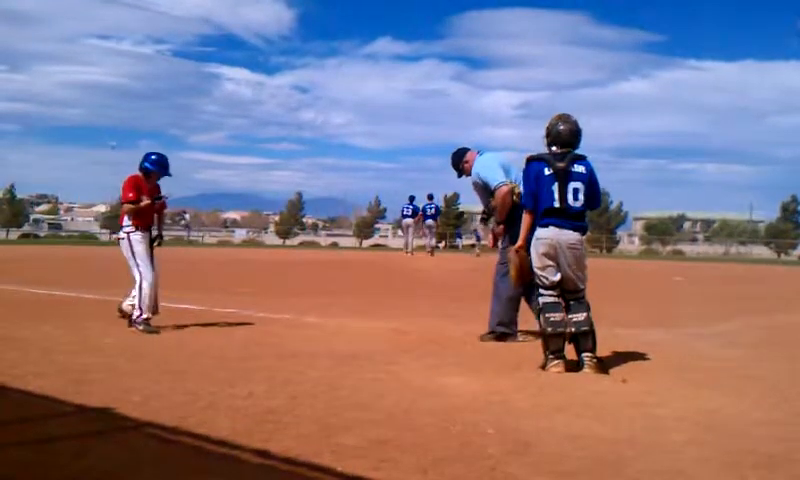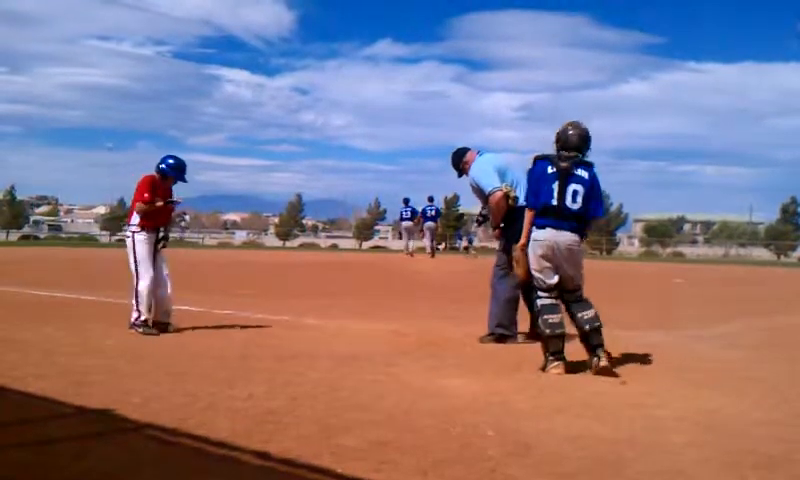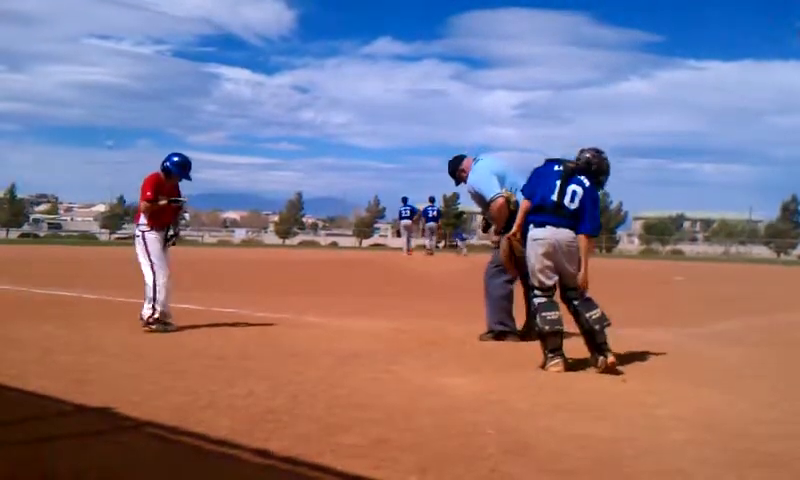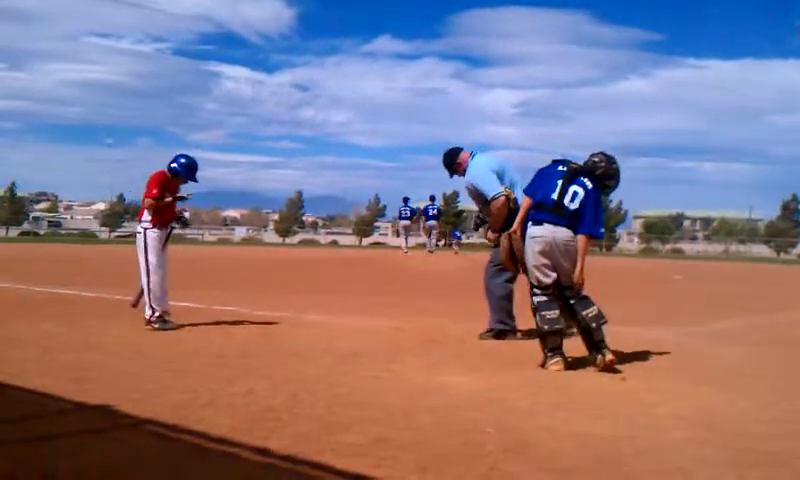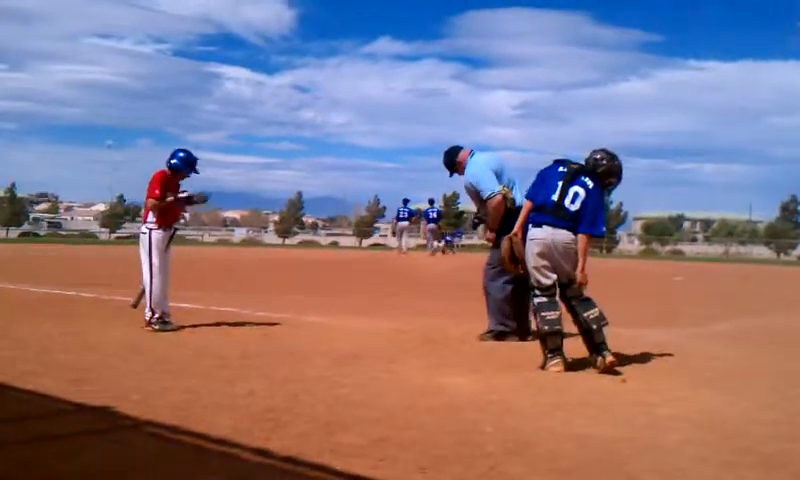
dt=0.3s
person 1, frame 1
left shoulder: (536, 165)
right shoulder: (585, 166)
left elbow: (530, 208)
right elbow: (594, 204)
left wrist: (522, 239)
left hip: (546, 235)
right hip: (574, 236)
left knee: (548, 294)
right knee: (576, 295)
left ankle: (555, 357)
right ankle: (587, 357)
person 1, frame 2
left shoulder: (541, 165)
right shoulder: (587, 173)
left elbow: (532, 207)
right elbow: (593, 216)
left wrist: (524, 237)
right wrist: (581, 235)
left hip: (542, 235)
right hip: (571, 238)
left knee: (546, 294)
right knee: (574, 294)
left ankle: (555, 358)
right ankle: (598, 353)
person 1, frame 3
left shoulder: (548, 168)
right shoulder: (589, 186)
left elbow: (527, 199)
right elbow: (586, 232)
left wrist: (516, 227)
right wrist: (583, 268)
left hip: (540, 233)
right hip: (568, 236)
left knee: (543, 293)
right knee: (575, 293)
left ankle: (554, 356)
right ankle: (602, 351)
person 1, frame 4
left shoulder: (554, 168)
right shoulder: (593, 190)
left elbow: (529, 196)
right elbow: (584, 232)
left wrist: (517, 224)
right wrist: (579, 267)
left hip: (538, 231)
right hip: (566, 236)
left knee: (542, 292)
right knee: (572, 292)
left ankle: (554, 355)
right ankle: (600, 350)
person 1, frame 5
left shoulder: (555, 168)
right shoulder: (594, 190)
left elbow: (530, 200)
right elbow: (584, 231)
left wrist: (518, 227)
right wrist: (581, 267)
left hip: (538, 234)
right hip: (566, 238)
left knee: (543, 293)
right knee: (574, 293)
left ankle: (554, 356)
right ankle: (601, 352)
person 2, frame 1
left shoulder: (480, 167)
right shoulder: (489, 160)
left elbow: (504, 191)
left wrist: (499, 222)
right wrist: (498, 224)
left hip: (521, 219)
left knee: (507, 274)
left ankle: (503, 330)
person 2, frame 2
left shoulder: (477, 170)
right shoulder: (491, 158)
left elbow: (498, 197)
left wrist: (495, 226)
right wrist: (499, 223)
left hip: (519, 221)
left knee: (504, 276)
left ankle: (502, 331)
person 2, frame 3
left shoulder: (476, 177)
right shoulder: (488, 162)
left elbow: (499, 203)
left wrist: (498, 231)
right wrist: (499, 227)
left knee: (496, 275)
left ankle: (502, 329)
person 2, frame 4
left shoulder: (475, 173)
right shoulder: (484, 158)
left elbow: (500, 201)
left wrist: (494, 229)
right wrist: (492, 225)
left hip: (515, 222)
left knee: (496, 274)
left ankle: (502, 328)
person 2, frame 5
left shoulder: (473, 171)
right shoulder: (485, 157)
left elbow: (497, 200)
left wrist: (491, 229)
right wrist: (491, 225)
left hip: (511, 224)
left knee: (495, 275)
right knee: (519, 276)
left ankle: (502, 329)
right ankle: (521, 328)
person 3, frame 1
left shoulder: (155, 187)
right shoulder: (132, 181)
left elbow: (159, 211)
right elbow: (127, 209)
left wrist: (159, 232)
right wrist: (149, 202)
left hip: (146, 234)
right hip: (131, 234)
left knee: (149, 276)
right knee: (145, 275)
left ankle: (127, 308)
right ankle: (140, 317)
person 3, frame 2
left shoulder: (167, 188)
right shoulder: (148, 181)
left elbow: (167, 213)
right elbow: (140, 208)
left wrist: (165, 234)
right wrist: (162, 204)
left hip: (154, 235)
right hip: (139, 234)
left knee: (163, 278)
right knee: (145, 277)
left ankle: (160, 320)
right ankle: (138, 320)
person 3, frame 3
left shoulder: (173, 186)
right shoulder: (152, 180)
left elbow: (175, 211)
right elbow: (143, 207)
left wrist: (175, 231)
right wrist: (165, 202)
left hip: (161, 233)
right hip: (147, 233)
left knee: (162, 274)
right knee: (158, 274)
left ankle: (162, 318)
right ankle: (151, 317)
person 3, frame 4
left shoulder: (173, 184)
right shoulder: (158, 178)
right elbow: (148, 204)
left wrist: (177, 215)
right wrist: (171, 199)
left hip: (162, 231)
right hip: (149, 231)
left knee: (160, 275)
right knee: (152, 274)
left ankle: (161, 314)
right ankle: (153, 316)
person 3, frame 5
left shoulder: (174, 182)
right shoulder: (160, 178)
right elbow: (151, 205)
left wrist: (186, 202)
right wrist: (174, 198)
left hip: (165, 232)
right hip: (153, 231)
left knee: (162, 276)
right knee: (154, 275)
left ankle: (161, 315)
right ankle: (152, 317)
